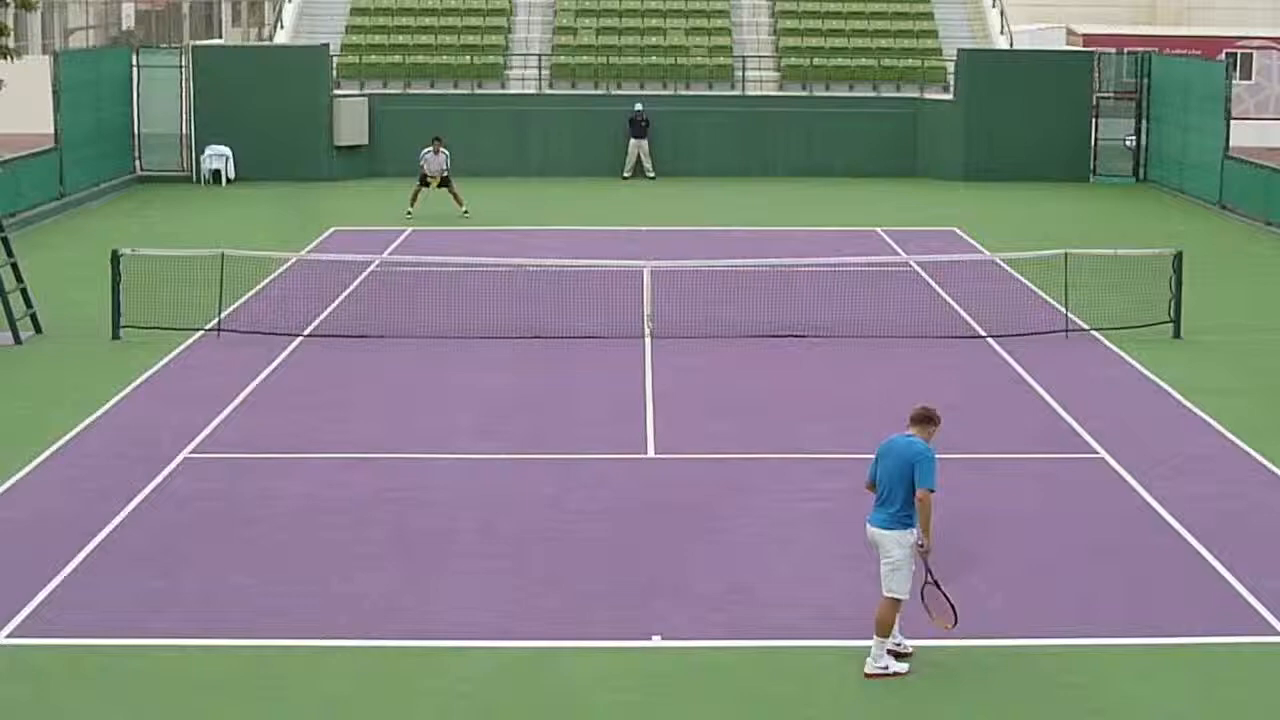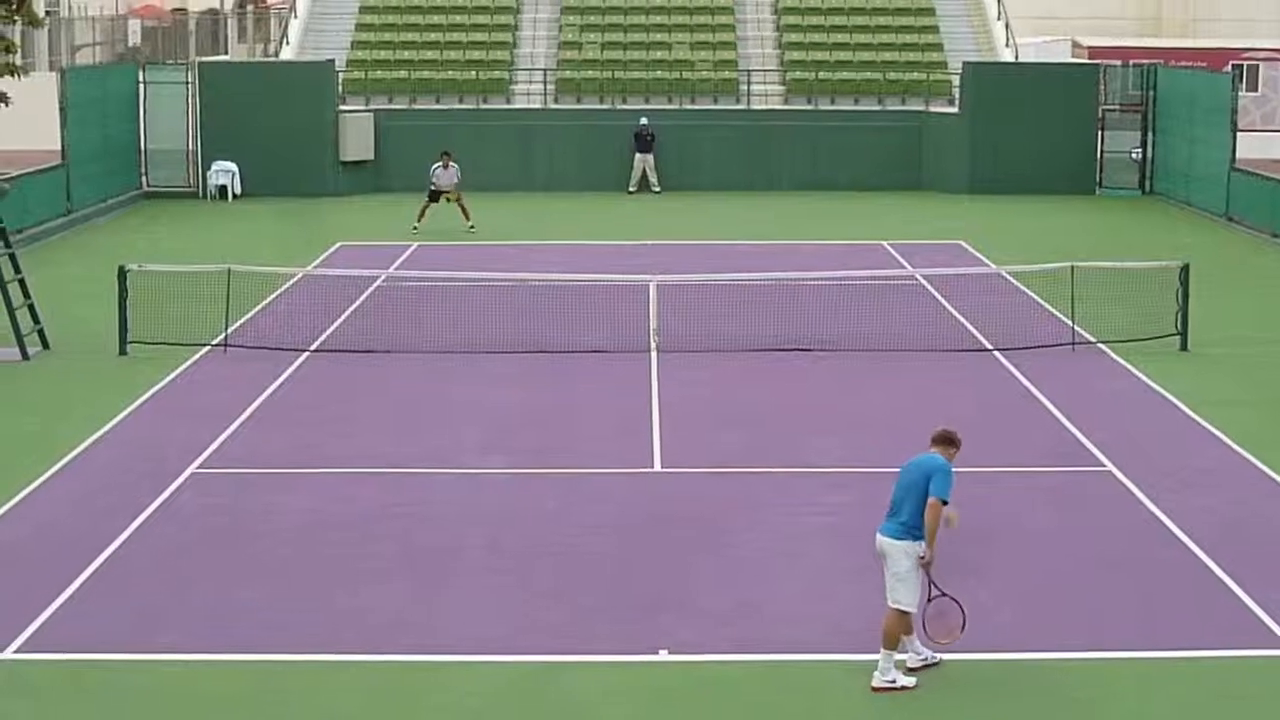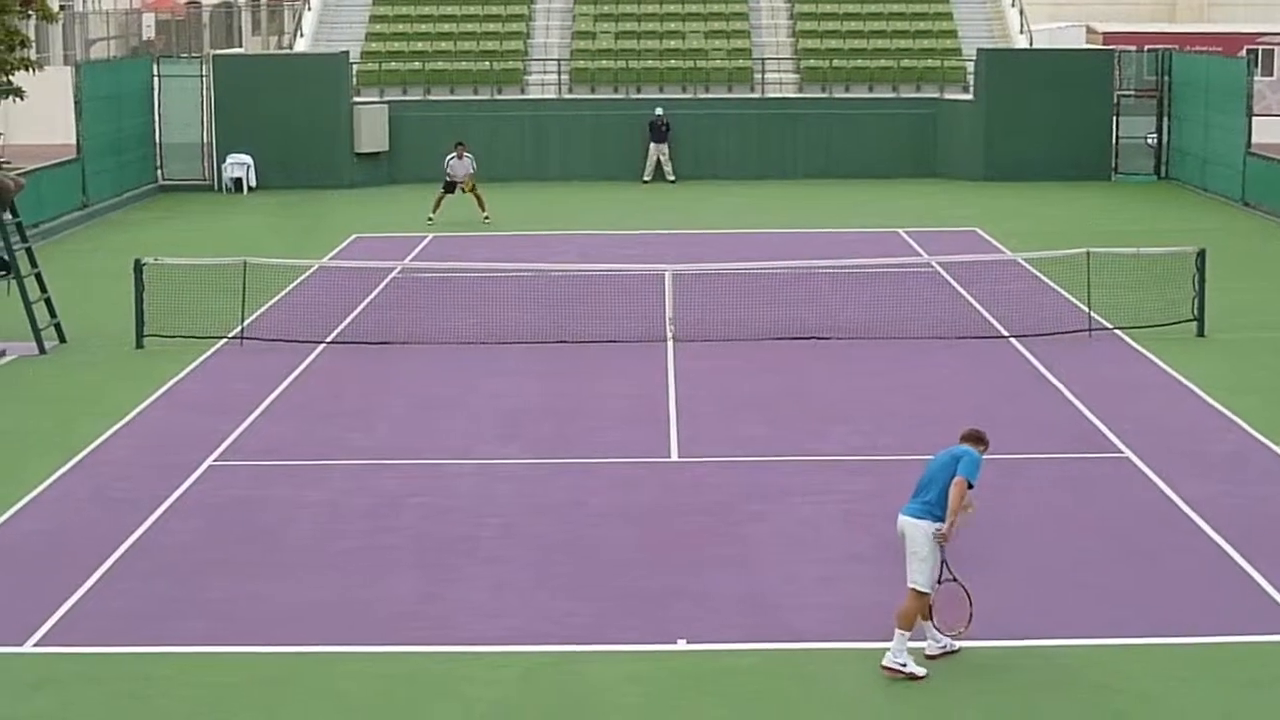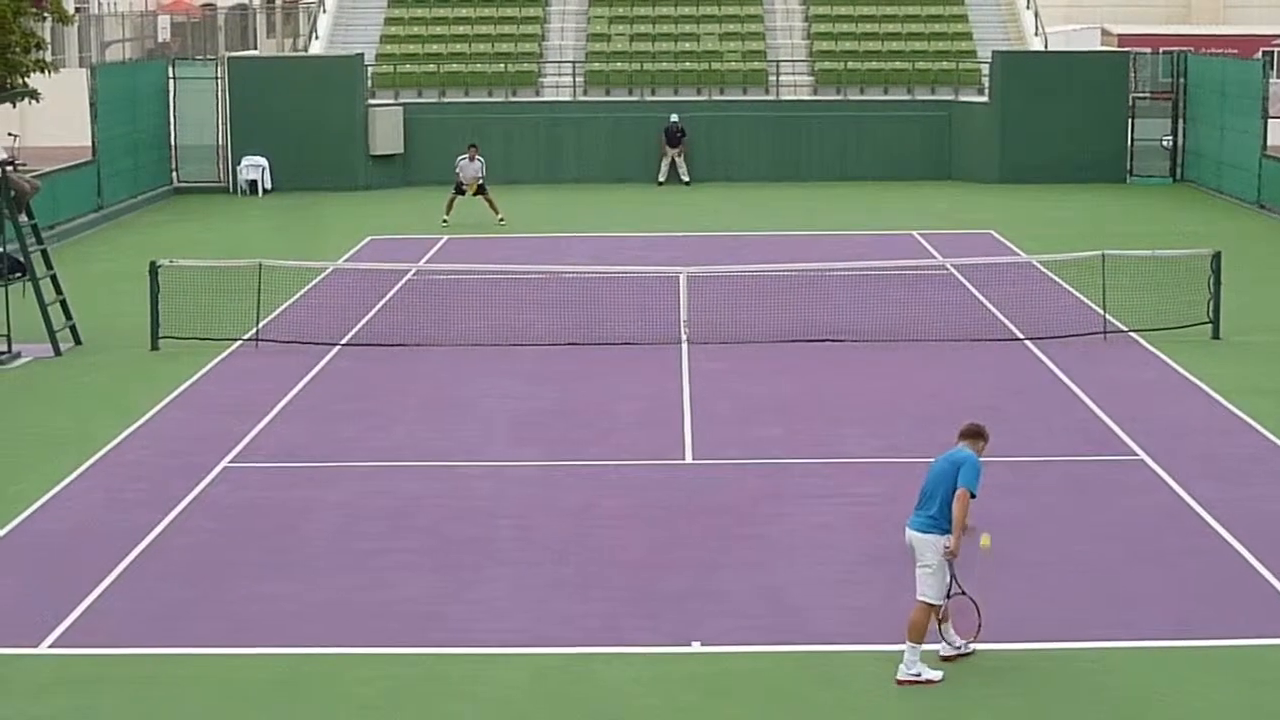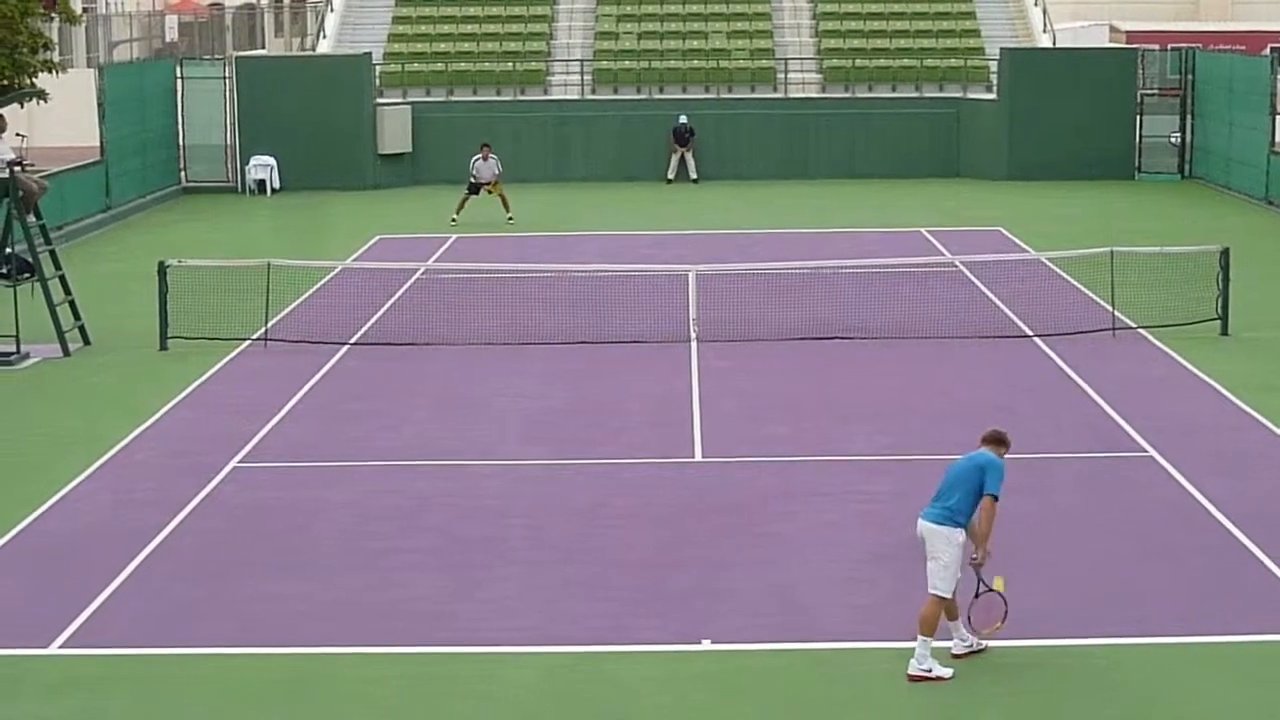
dt=0.4s
person 1, frame 1
left shoulder: (887, 444)
right shoulder: (923, 452)
left elbow: (870, 485)
right elbow: (922, 496)
right wrist: (926, 534)
left hip: (877, 523)
right hip: (896, 530)
left knee: (896, 588)
right knee: (892, 594)
left ankle: (893, 640)
right ankle: (877, 660)
person 1, frame 2
left shoulder: (913, 463)
right shoulder: (941, 467)
right elbow: (932, 505)
right wrist: (928, 548)
left hip: (887, 535)
right hip: (903, 542)
left knee: (904, 601)
right knee: (899, 607)
left ankle: (916, 654)
right ankle: (884, 674)
person 1, frame 3
left shoulder: (946, 454)
right shoulder: (972, 456)
right elbow: (959, 484)
left wrist: (957, 508)
right wrist: (950, 522)
left hip: (909, 517)
right hip: (923, 523)
left knee: (926, 585)
right knee: (917, 590)
left ankle: (936, 641)
right ankle: (896, 656)
person 1, frame 4
left shoulder: (944, 458)
right shoulder: (971, 460)
right elbow: (961, 497)
left wrist: (958, 525)
right wrist: (956, 539)
left hip: (917, 527)
right hip: (932, 535)
left knee: (939, 590)
right knee: (927, 601)
left ankle: (951, 643)
right ankle: (909, 667)
person 1, frame 5
left shoulder: (966, 460)
right shoulder: (994, 464)
right elbow: (987, 506)
left wrist: (977, 545)
right wrist: (981, 549)
left hip: (929, 522)
right hip: (944, 529)
left knee: (948, 586)
right knee: (938, 594)
left ankle: (962, 640)
right ankle: (920, 663)
